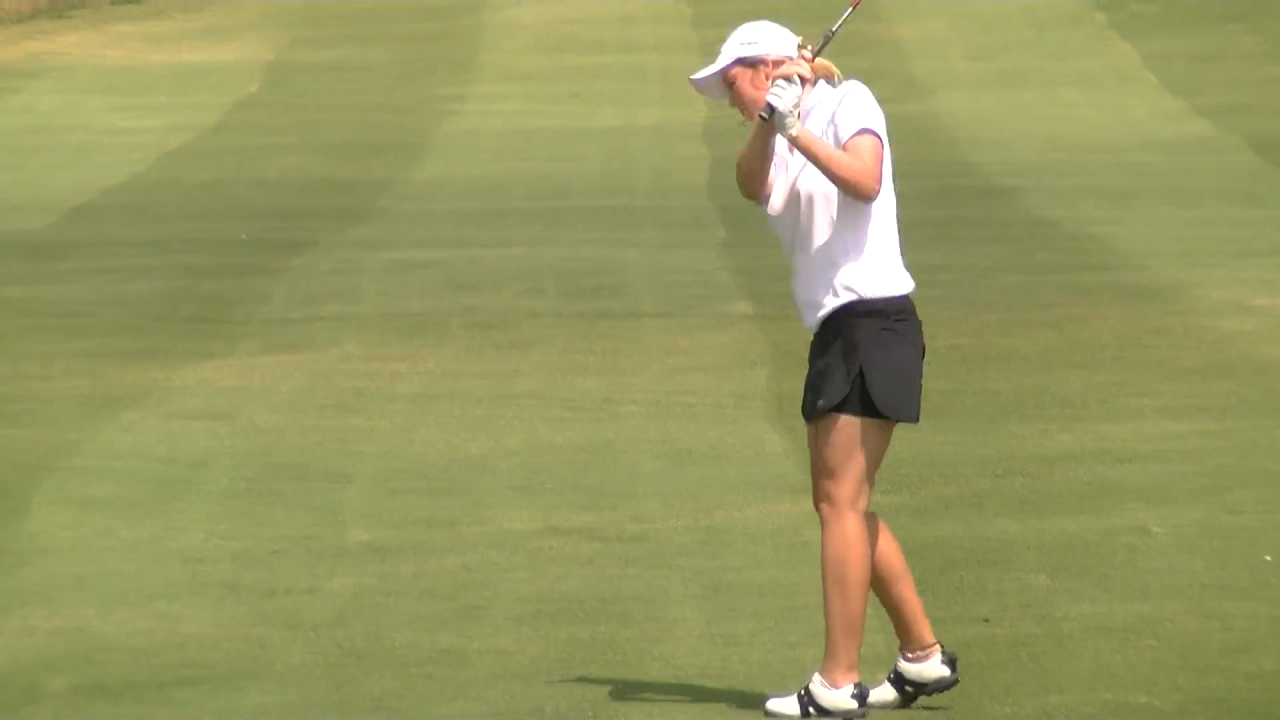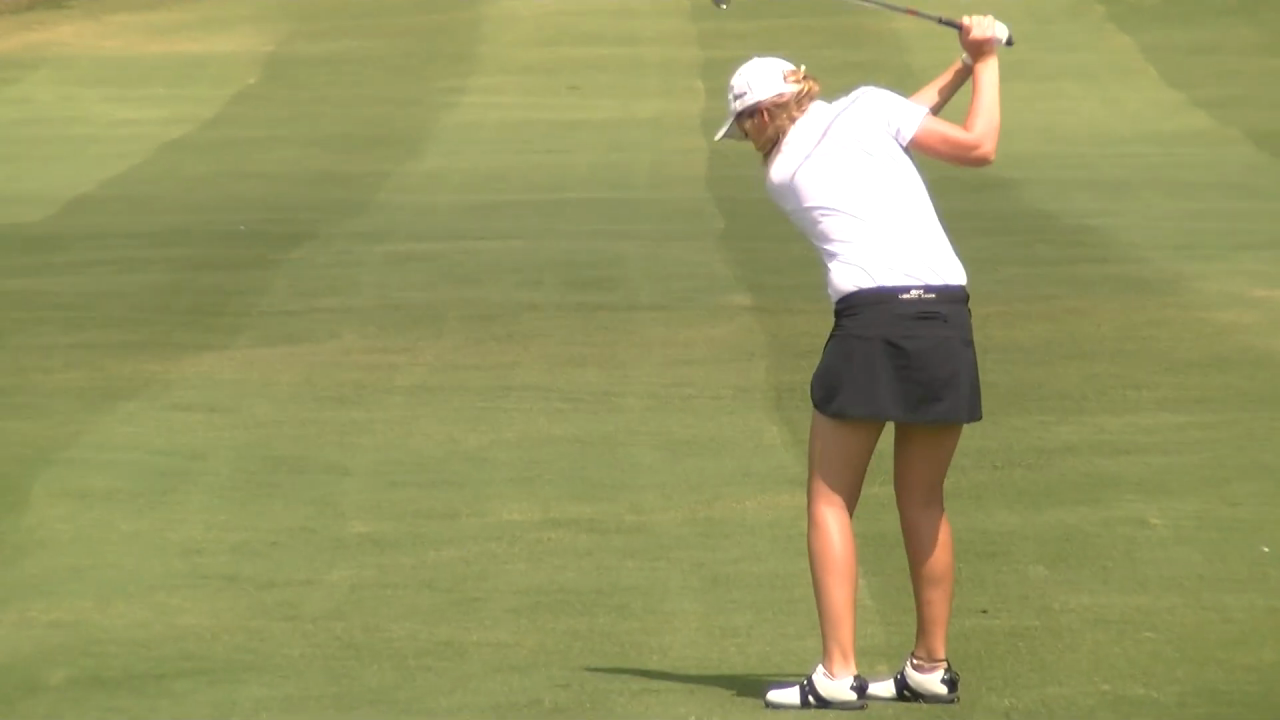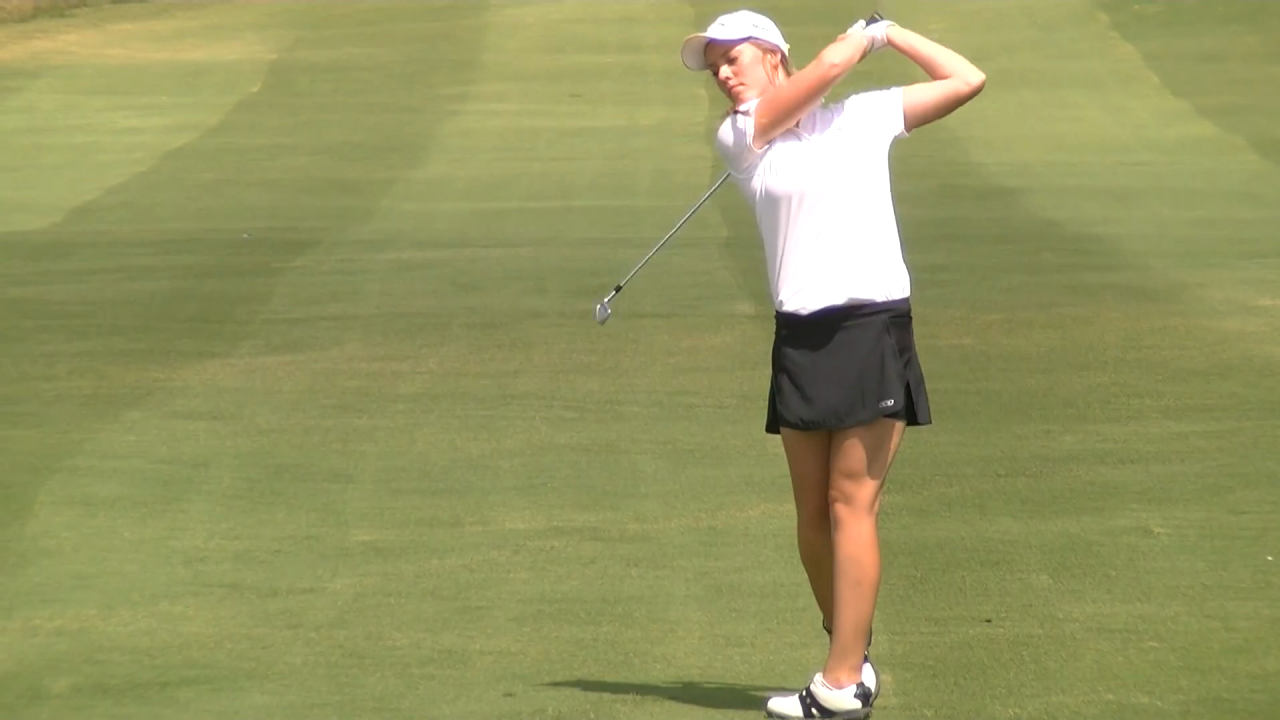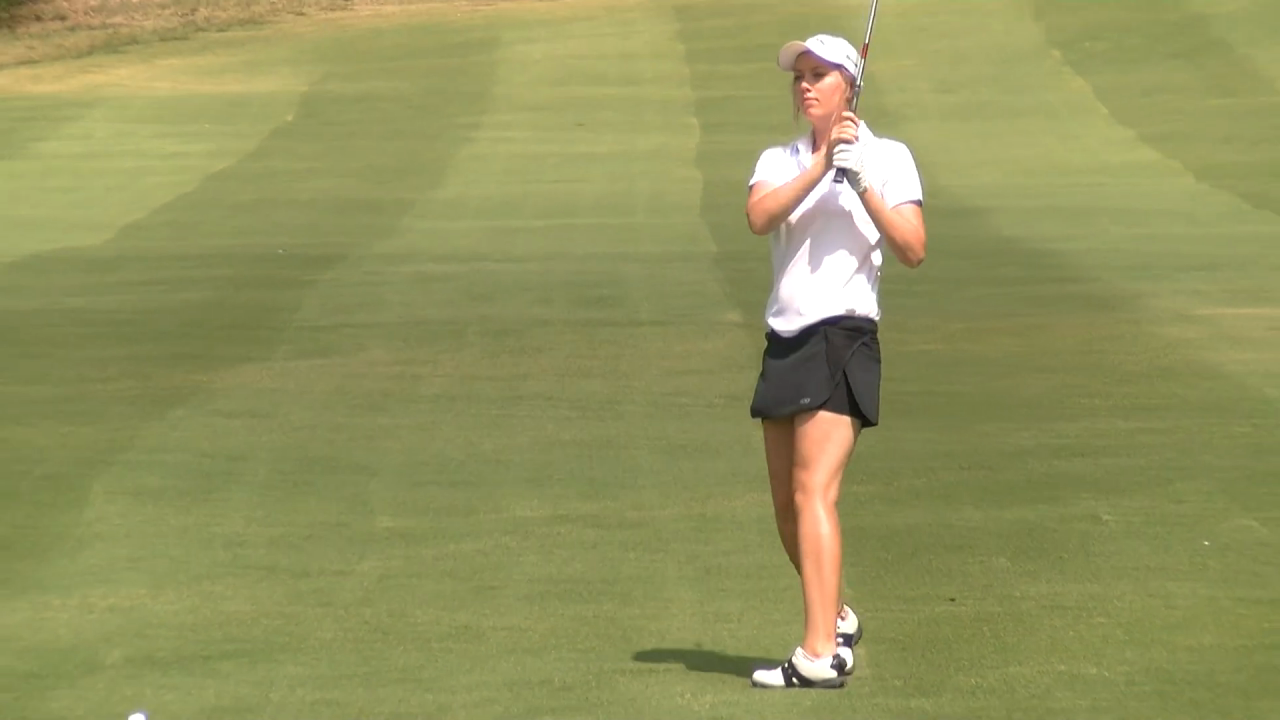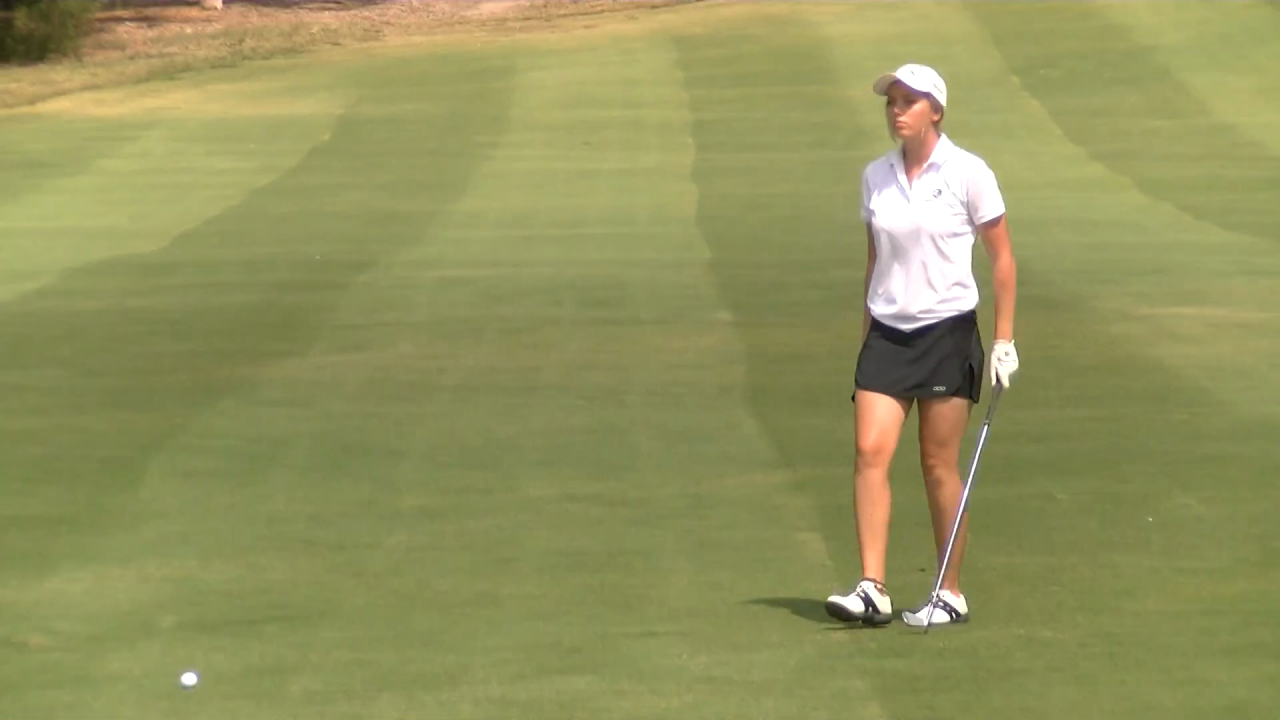
dt=1s
person 1, frame 1
left shoulder: (846, 103)
right shoulder: (766, 146)
left elbow: (864, 183)
right elbow: (751, 186)
left wrist: (796, 128)
right wrist: (773, 118)
left hip: (874, 324)
right hip: (833, 334)
left knee: (841, 503)
right knee: (842, 506)
right ankle: (924, 654)
person 1, frame 2
left shoulder: (780, 175)
right shoulder: (864, 104)
left elbow: (899, 122)
right elbow: (978, 146)
left wrist: (958, 68)
right wrist: (982, 60)
left hip: (871, 324)
right hip: (944, 320)
left knee: (830, 500)
right knee: (922, 501)
left ankle: (838, 674)
right ankle: (931, 666)
person 1, frame 3
left shoulder: (866, 116)
right shoulder: (738, 137)
left elbow: (968, 79)
right elbow: (832, 63)
left wrist: (888, 30)
right wrist: (867, 32)
left hip: (875, 329)
right hip: (801, 339)
left knee: (852, 506)
right knee: (812, 514)
right ankle: (848, 643)
person 1, frame 4
left shoulder: (887, 157)
right shoulder: (777, 161)
left elbow: (913, 251)
right elbow: (759, 218)
left wrist: (858, 174)
right wrist: (825, 159)
left hip: (840, 339)
right hip: (784, 341)
left knee: (812, 494)
right knee: (787, 502)
left ankle: (819, 653)
right ankle: (838, 616)
person 1, frame 5
left shoulder: (969, 173)
right shoulder: (875, 176)
left elbow: (1003, 258)
left wrist: (1005, 339)
right wrist: (866, 330)
left hip: (947, 333)
right hip: (886, 335)
left knee: (938, 467)
right knee: (869, 454)
left ankle: (951, 594)
right ankle: (872, 588)
